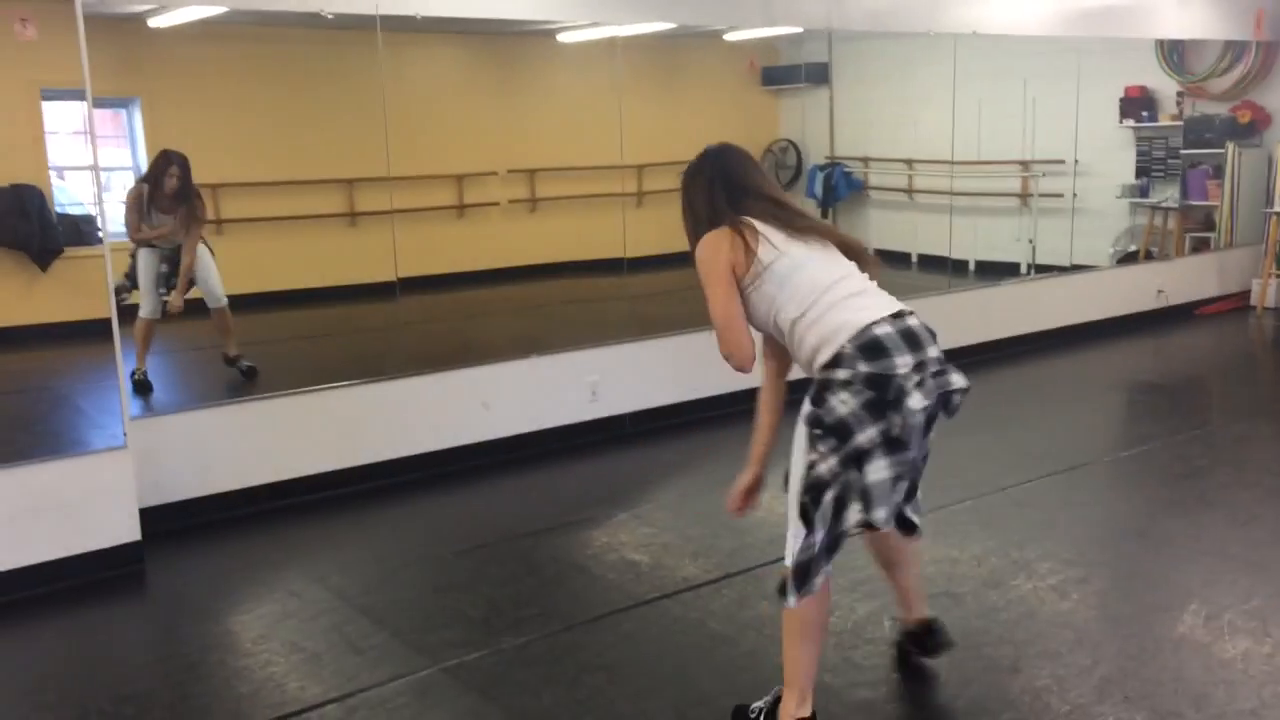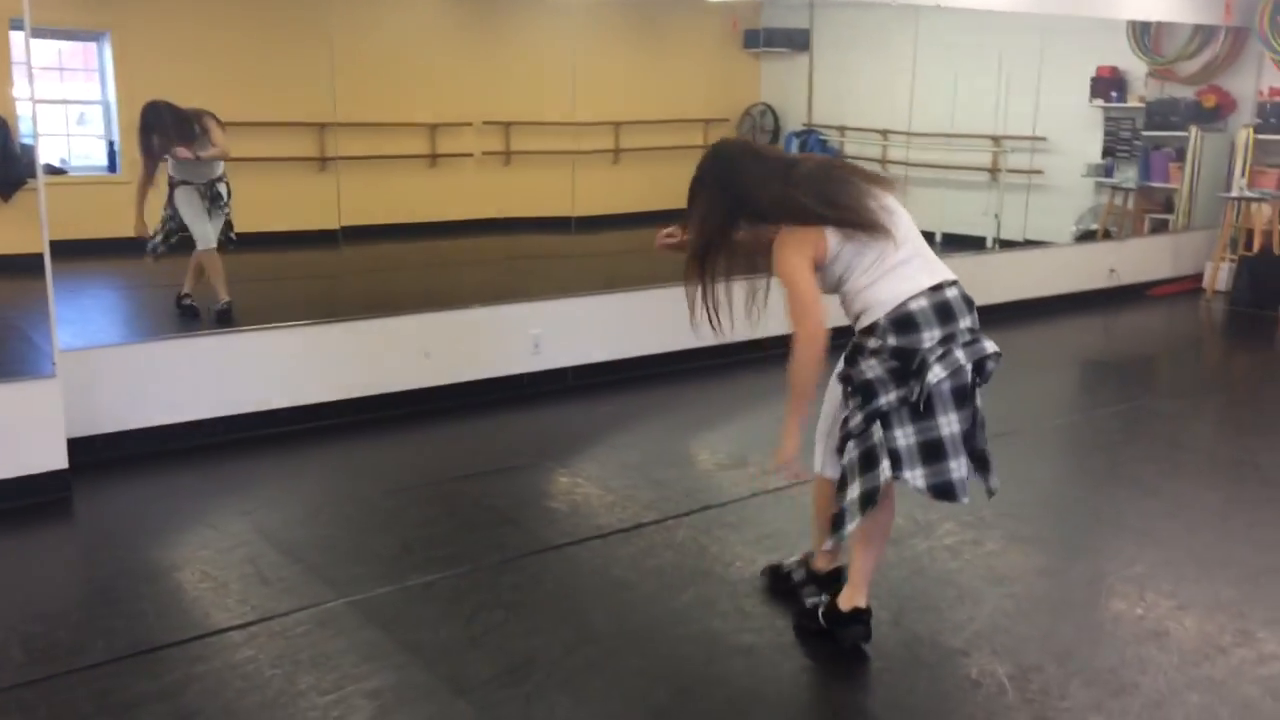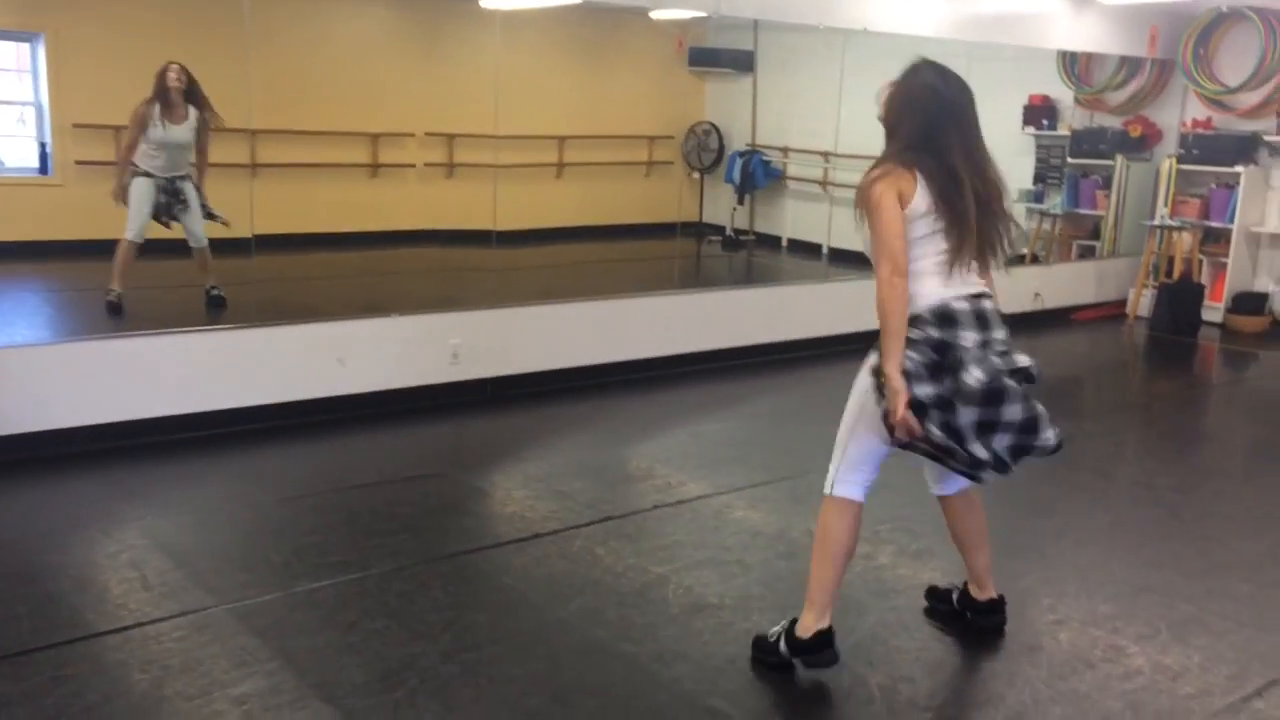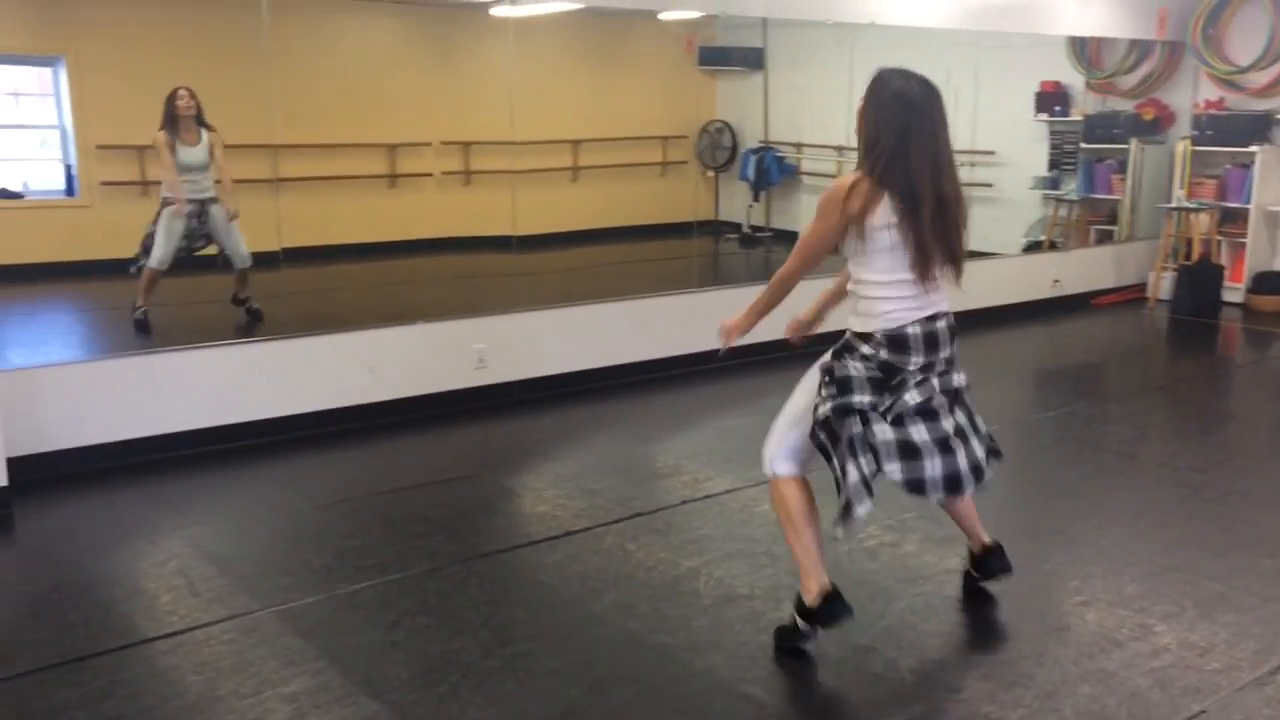
dt=1s
person 1, frame 1
left shoulder: (718, 244)
right shoulder: (795, 233)
left elbow: (740, 357)
right elbow: (776, 360)
left wrist: (733, 308)
right wrist: (754, 466)
left hip: (857, 373)
right hip: (912, 348)
left knee: (807, 539)
right knee: (877, 499)
right ankle: (918, 623)
person 1, frame 2
left shoulder: (791, 237)
right shoulder: (837, 180)
left elbow: (810, 335)
left wrist: (791, 430)
right wrist: (696, 242)
left hip: (896, 334)
right hip: (953, 312)
left knee: (836, 455)
right knee: (872, 466)
left ankle: (821, 568)
right ankle: (850, 602)
person 1, frame 3
left shoulder: (887, 180)
right shoulder: (964, 180)
left elbow: (892, 277)
left wrist: (892, 373)
left hip: (924, 336)
right hip: (981, 332)
left knee: (847, 480)
right knee: (951, 475)
left ankle: (811, 630)
right ankle: (983, 598)
person 1, frame 4
left shoulder: (853, 193)
right shoulder: (938, 192)
left elbow: (799, 265)
left wrist: (750, 314)
right wrist: (817, 310)
left hip: (874, 353)
right hip: (934, 342)
left knee: (783, 459)
right knee: (925, 450)
left ankle: (818, 596)
right ankle: (984, 548)
person 2, frame 1
left shoulder: (191, 202)
right shoulder: (139, 194)
left elbow: (189, 250)
right elbow: (134, 236)
left wrist: (179, 291)
right wrist: (169, 229)
left hip: (187, 246)
right hip: (152, 248)
left knee: (217, 297)
right knee: (149, 308)
left ankle: (233, 354)
right ankle: (139, 369)
person 2, frame 2
left shoulder: (203, 121)
right shoulder: (159, 142)
left elbow: (223, 152)
right elbow: (145, 179)
left wrist: (194, 156)
right wrist: (139, 219)
left hip: (214, 182)
right hip: (184, 185)
left knee: (209, 242)
right knee: (205, 239)
left ankle: (186, 294)
right ankle: (223, 300)
person 2, frame 3
left shoulder: (198, 115)
right shoulder: (146, 111)
left elbow: (202, 154)
right elbow: (128, 147)
left wrist: (199, 186)
right wrist: (120, 183)
left hip: (180, 179)
right hip: (145, 176)
left knee: (197, 235)
right knee: (134, 232)
left ankle: (211, 287)
right ankle: (115, 290)
person 2, frame 4
left shoulder: (211, 136)
right shoulder: (164, 137)
left elbow: (222, 167)
right elbow: (169, 170)
left wrist: (230, 200)
right wrist: (178, 200)
left hip: (210, 203)
right hip: (176, 203)
left knee: (242, 256)
right knee: (159, 257)
left ankle: (242, 296)
right ankle: (140, 306)
